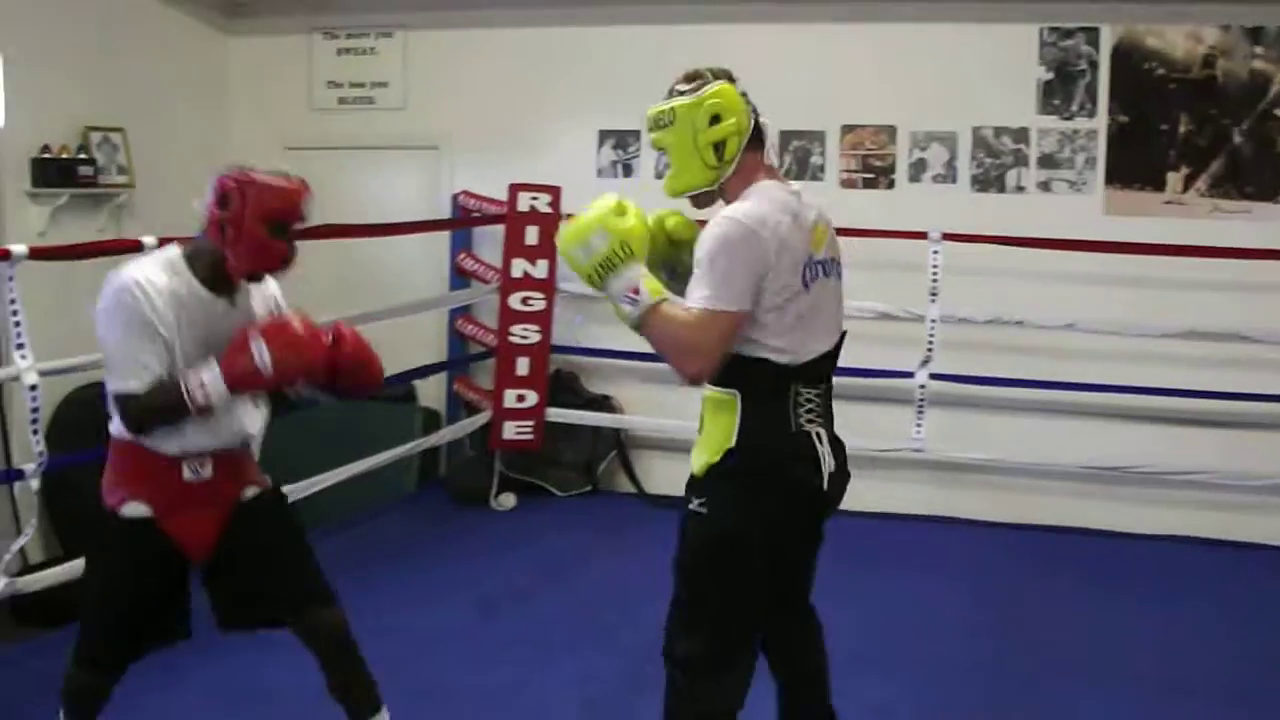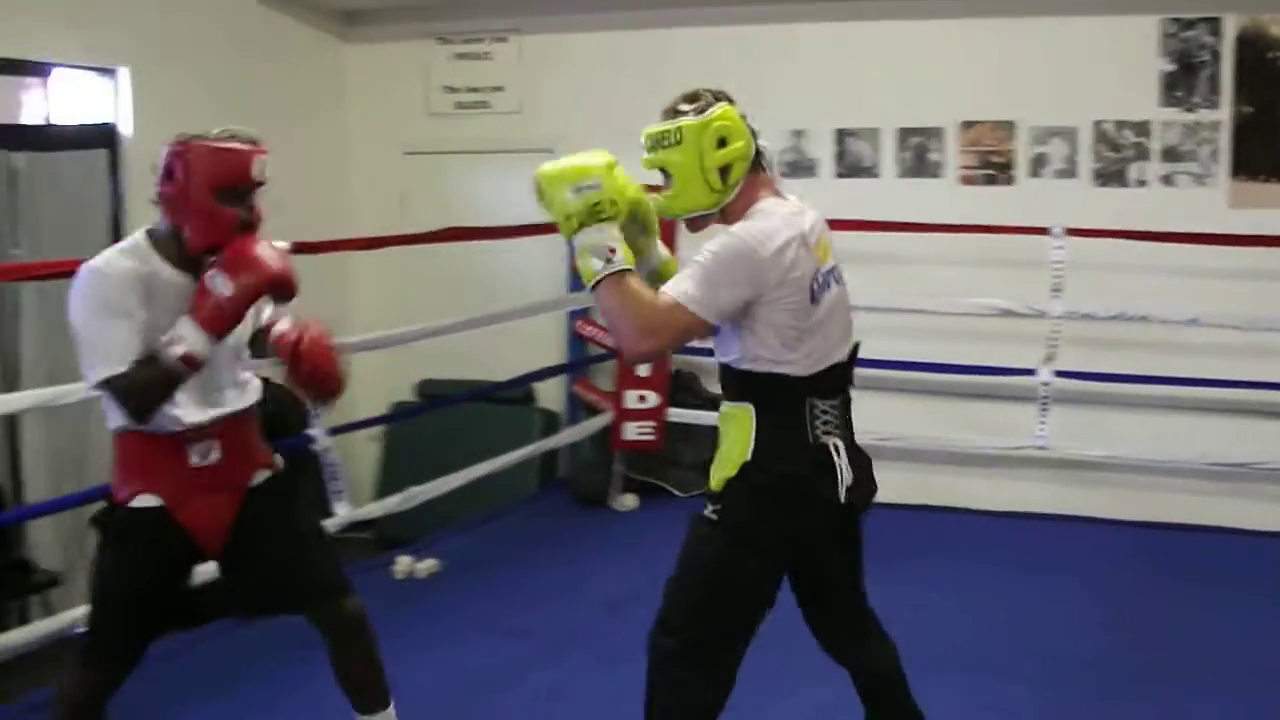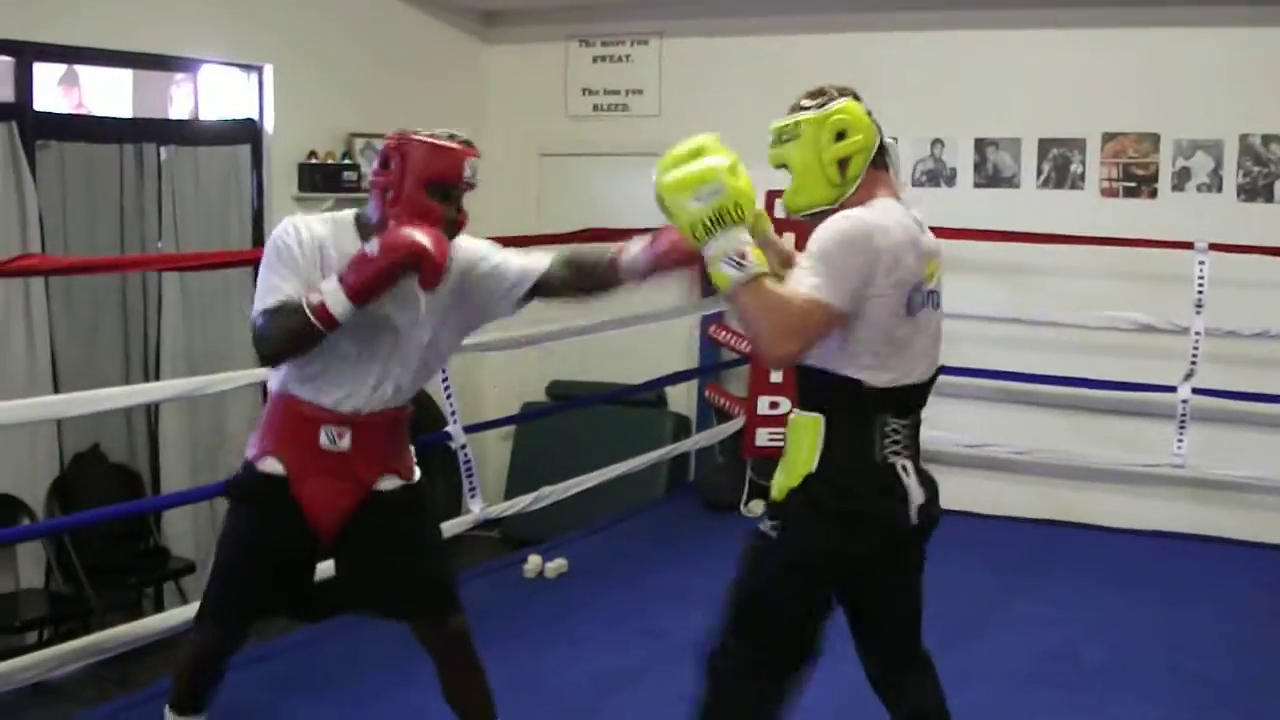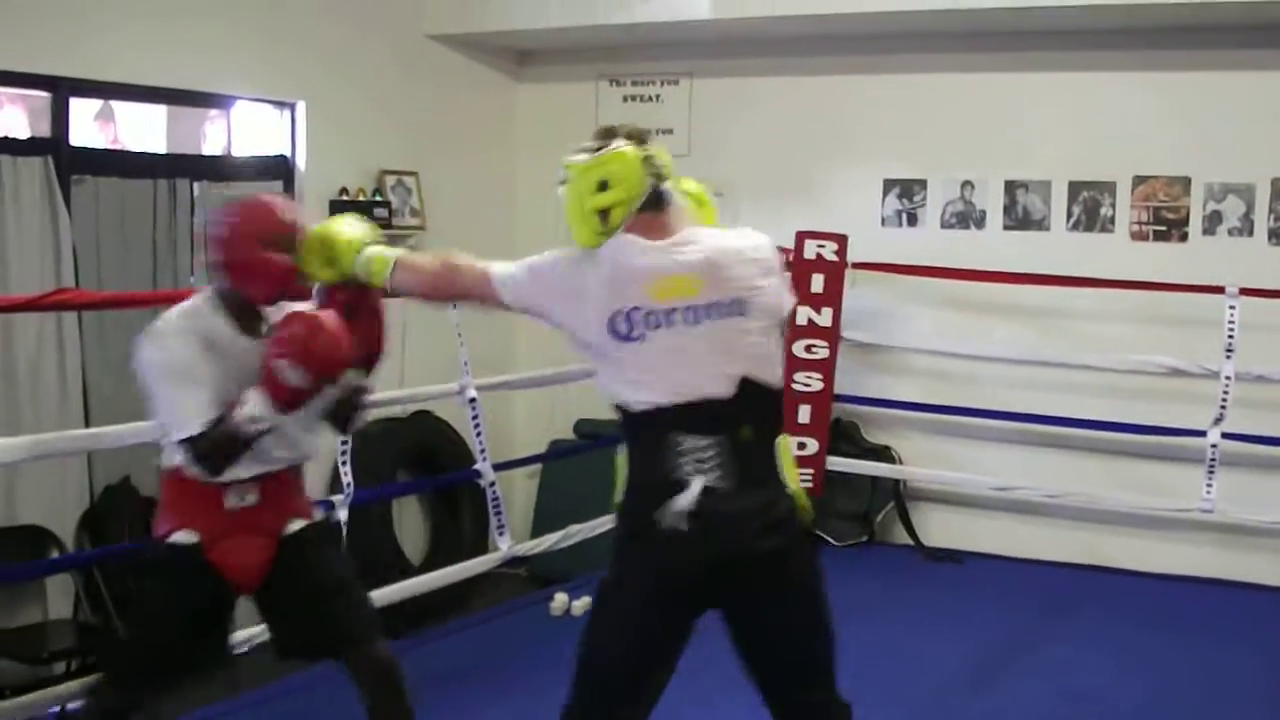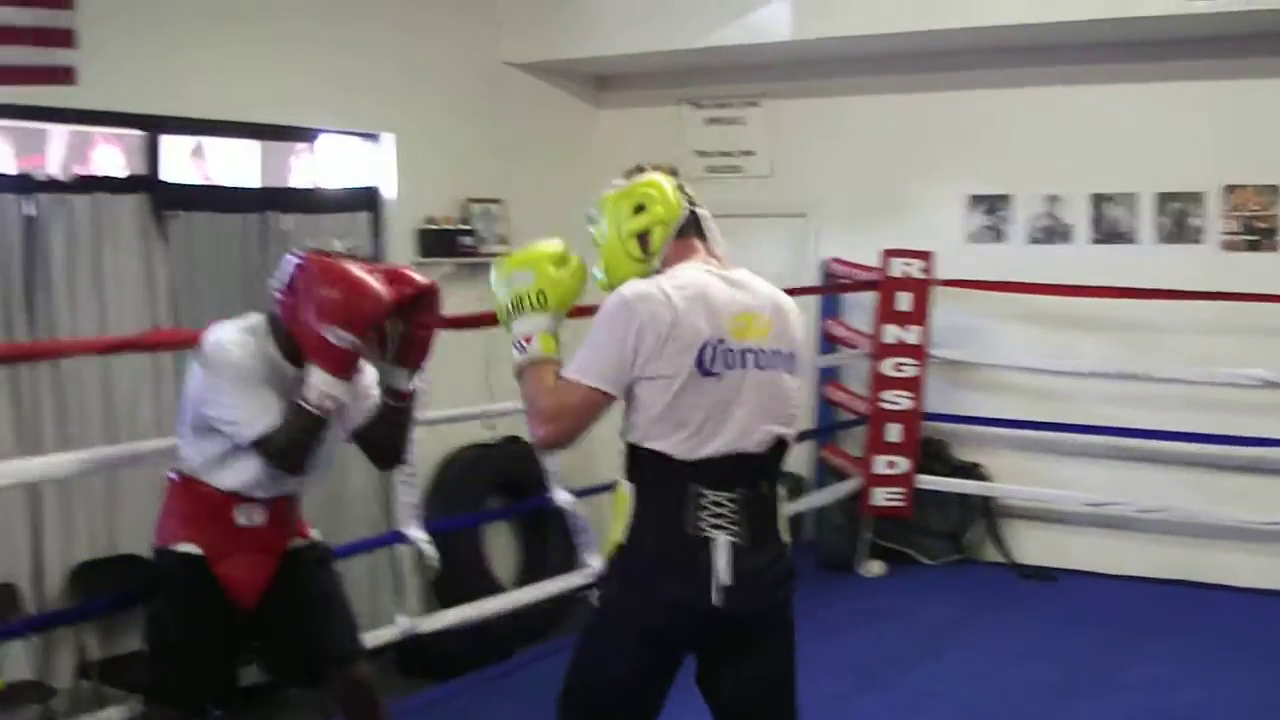
dt=0.7s
person 1, frame 1
left shoulder: (739, 225)
right shoulder: (804, 214)
left elbow: (696, 358)
left wrist: (622, 273)
right wrist: (684, 262)
left hip: (751, 466)
right hip: (806, 456)
left knee: (701, 649)
right knee: (784, 614)
person 1, frame 2
left shoulder: (746, 244)
right shoulder: (799, 221)
left elbow: (643, 337)
right elbow: (696, 307)
left wrist: (594, 234)
right wrist: (645, 248)
left hip: (771, 478)
right hip: (828, 467)
left knee: (687, 650)
right knee: (846, 620)
person 1, frame 3
left shoulder: (854, 232)
right shoulder: (913, 236)
left elbow: (780, 340)
right elbow: (799, 297)
left wrist: (726, 238)
right wrist: (735, 231)
left hip: (832, 495)
right hip: (899, 495)
left knee: (744, 669)
right knee: (900, 664)
person 1, frame 4
left shoulder: (579, 273)
right shoulder: (754, 253)
left elbow: (454, 279)
left wrist: (363, 257)
left hip: (661, 523)
right hip: (768, 516)
person 1, frame 5
left shoulder: (641, 305)
right shoulder: (780, 308)
left elbow: (550, 427)
left wrist: (531, 323)
left hip: (661, 567)
right hip: (759, 566)
person 2, frame 1
left shoulder: (259, 290)
right shoulder: (137, 289)
left elbow: (271, 380)
right elbow: (138, 414)
left wrist: (324, 363)
right wrist: (230, 373)
left hip: (235, 482)
right hip: (147, 493)
left knee: (325, 625)
right knee: (101, 655)
person 2, frame 2
left shoulder: (240, 262)
right shoulder: (106, 277)
right elbow: (135, 401)
left wrist: (292, 340)
right wrist: (206, 318)
left hip: (244, 466)
right hip: (156, 483)
left knee: (342, 610)
right knee: (105, 660)
person 2, frame 3
left shoulder: (459, 259)
right shoulder: (302, 239)
left elbow: (558, 275)
right elbow: (270, 346)
left wrist: (651, 253)
right wrist: (352, 284)
left hip: (380, 463)
right hip: (289, 458)
left knee: (442, 626)
right knee: (225, 622)
person 2, frame 4
left shoulder: (300, 322)
right shoulder: (171, 338)
left elbow: (341, 419)
right elbow: (210, 456)
left wrist: (355, 357)
right wrist: (275, 393)
left hip: (286, 514)
right hip: (198, 524)
left knee: (374, 657)
person 2, frame 5
left shoulder: (343, 352)
right shoulder: (228, 349)
left elbow: (387, 456)
right elbow: (289, 456)
left wrist: (402, 365)
right wrist: (337, 364)
left hip: (280, 529)
right hip: (201, 533)
left knee: (351, 674)
